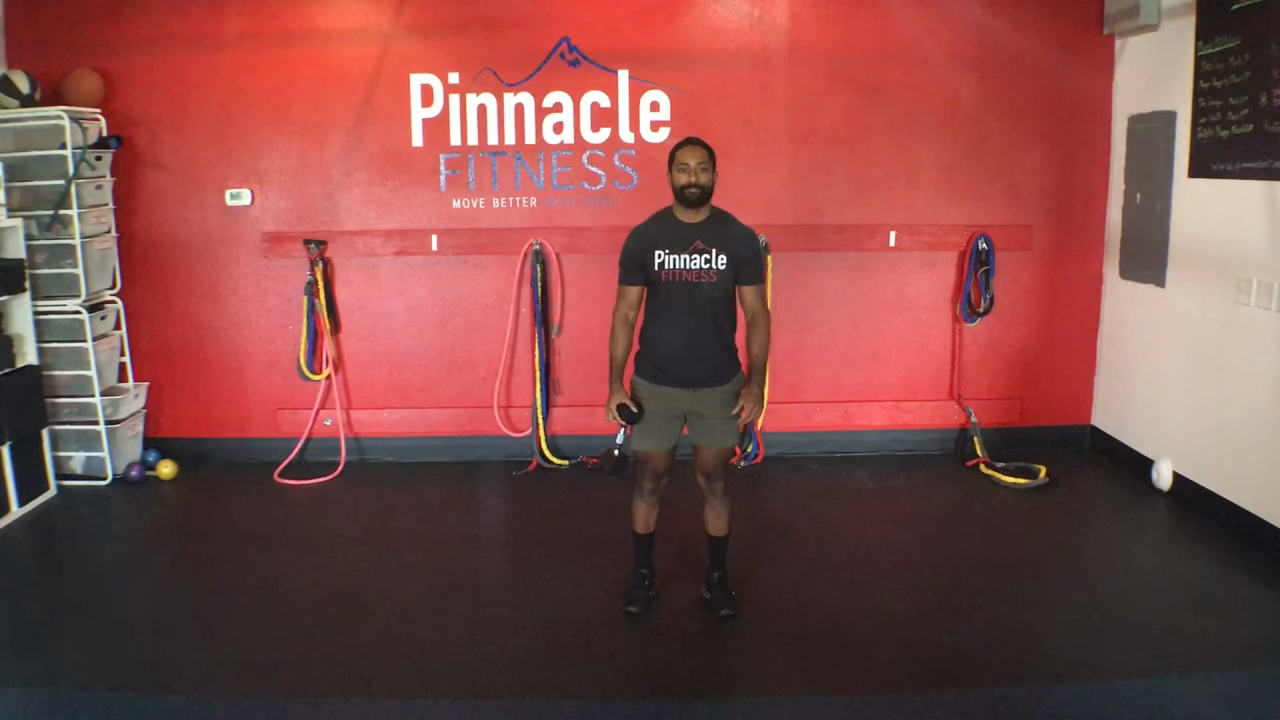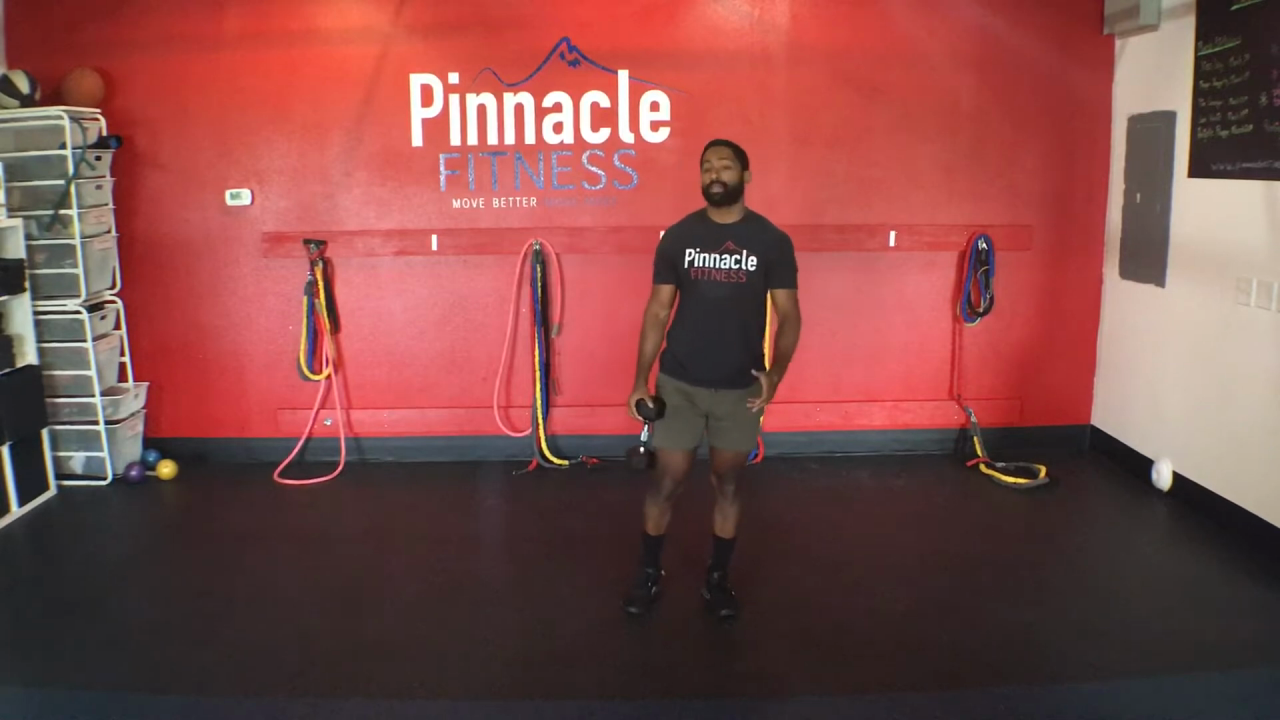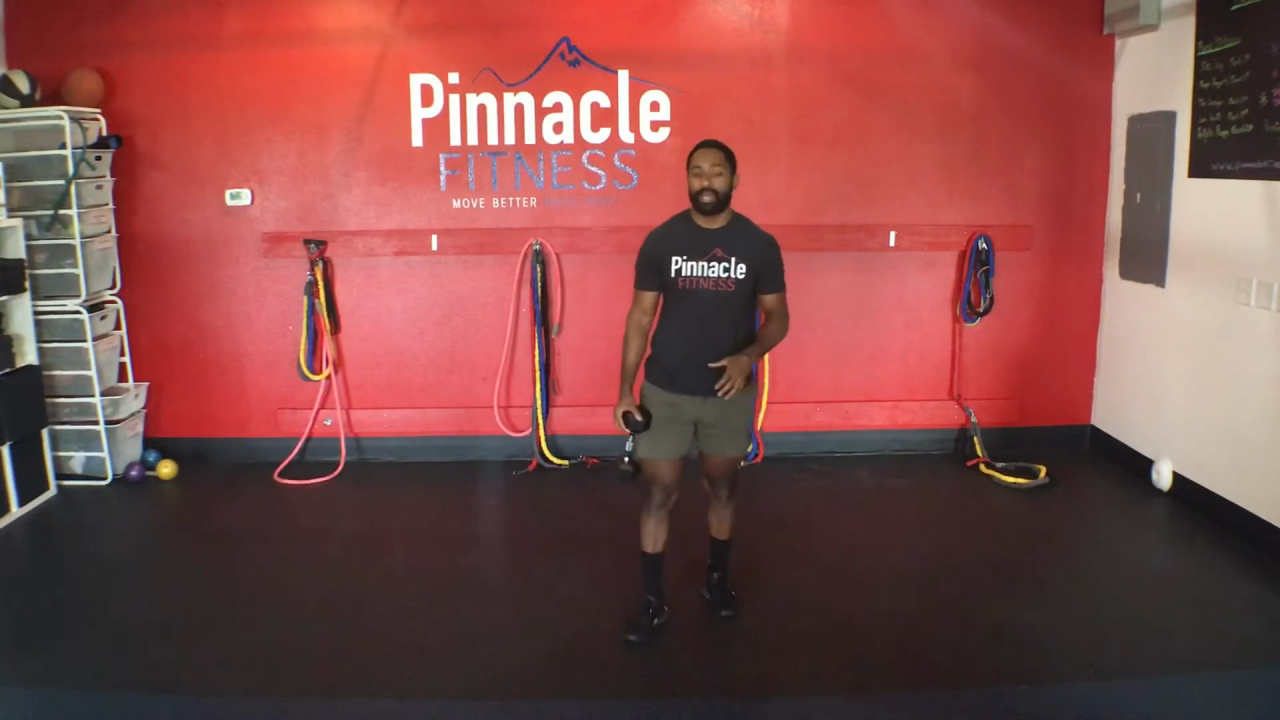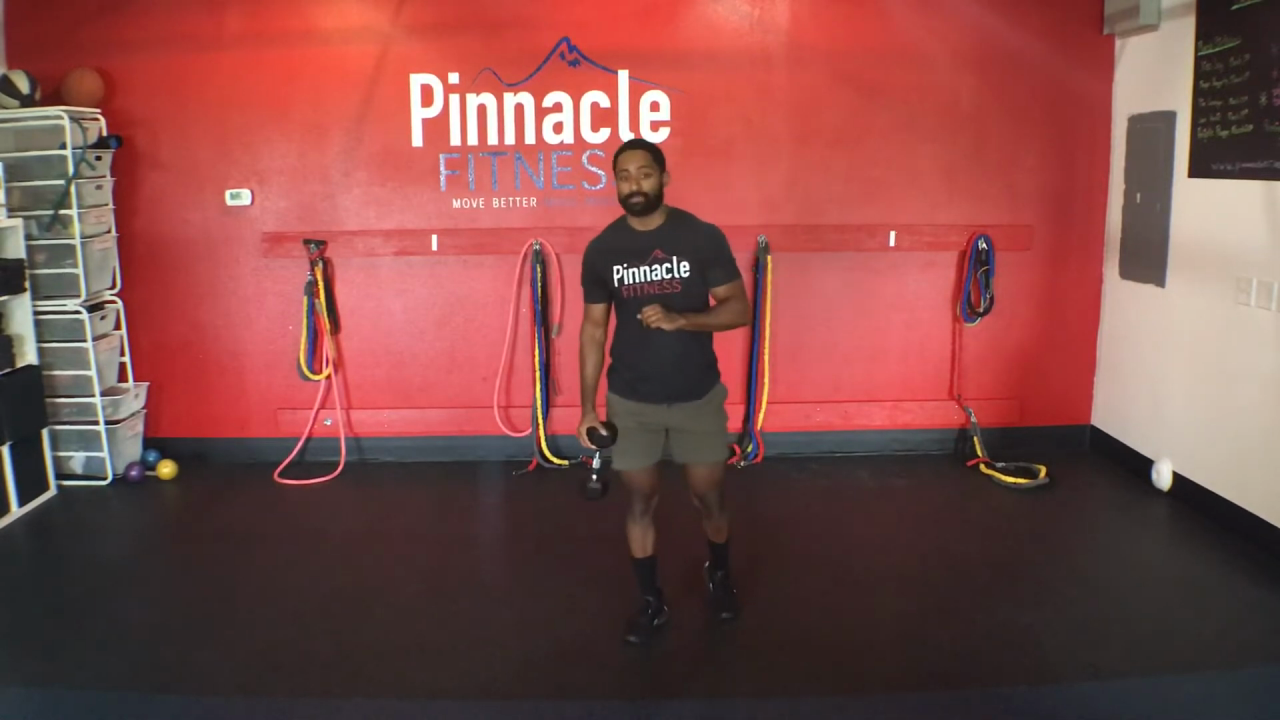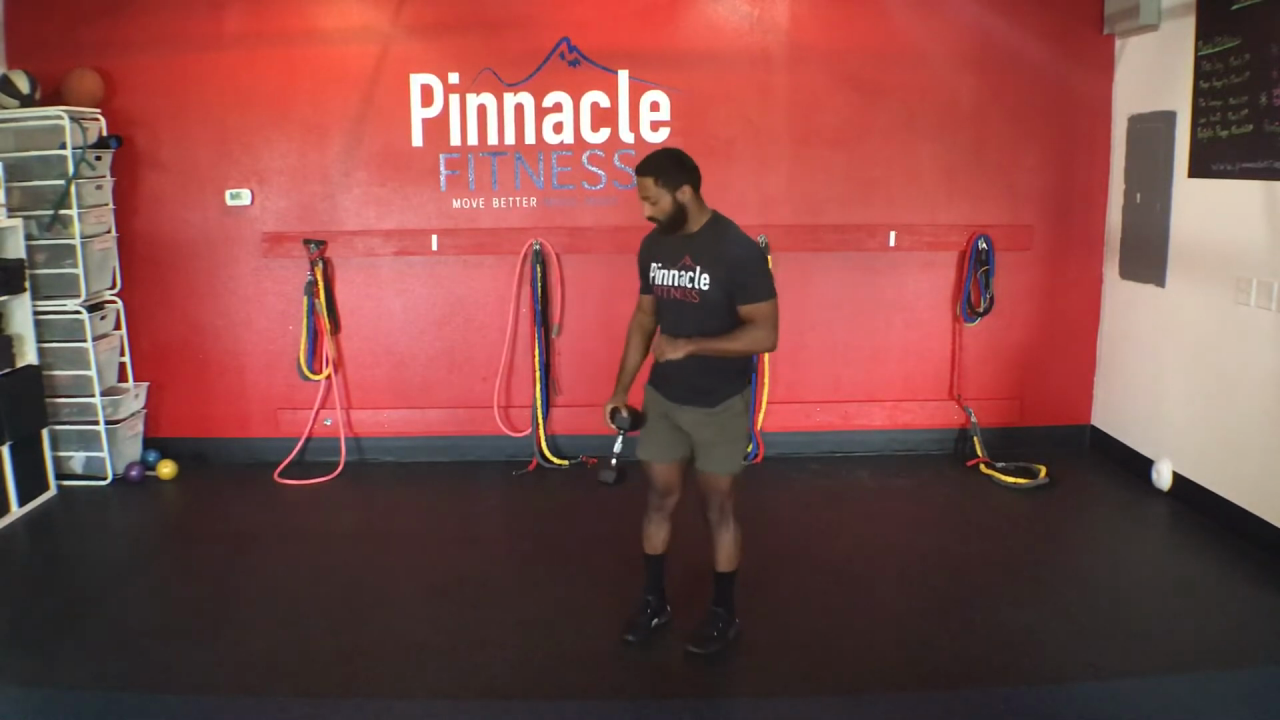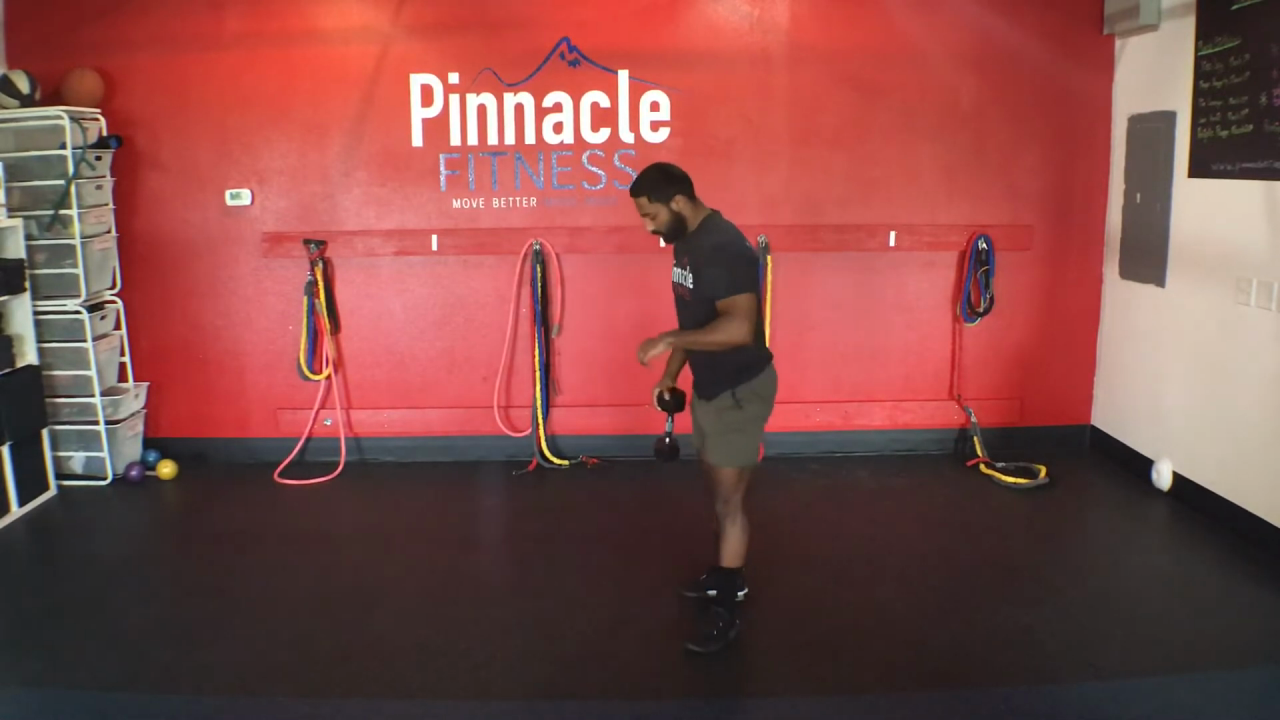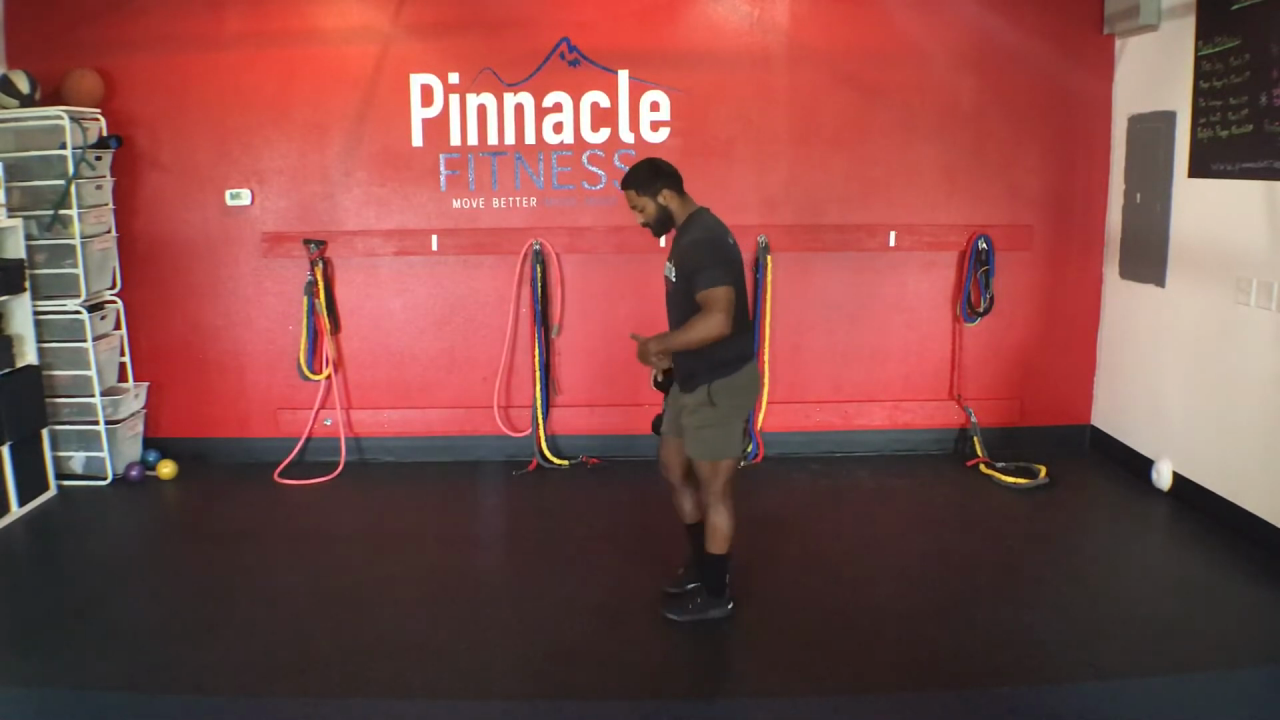
dt=0.7s
person 1, frame 1
left shoulder: (740, 238)
right shoulder: (643, 237)
left elbow: (756, 314)
right elbow: (625, 313)
left wrist: (756, 383)
right wrist: (615, 384)
left hip: (719, 385)
right hip: (655, 384)
left knee: (714, 482)
right knee: (650, 480)
left ankle: (717, 577)
right ankle: (643, 575)
person 1, frame 2
left shoulder: (773, 241)
right shoulder: (678, 236)
left elbow: (788, 314)
right elbow: (658, 310)
left wrist: (777, 371)
right wrist: (641, 380)
left hip: (741, 387)
right hip: (680, 382)
left knee: (727, 484)
right knee: (667, 482)
left ankle: (717, 577)
right ankle: (649, 572)
person 1, frame 3
left shoulder: (759, 245)
right shoulder: (661, 241)
left elbow: (777, 318)
right elbow: (640, 317)
left wrist: (747, 356)
right wrist: (626, 389)
left hip: (728, 393)
right hip: (665, 391)
left knee: (721, 488)
right knee: (660, 494)
left ankle: (717, 578)
right ankle: (653, 600)
person 1, frame 4
left shoulder: (703, 237)
right shoulder: (601, 250)
left elbow: (739, 309)
right elbow: (594, 328)
left wrist: (680, 320)
right wrist: (587, 406)
left hip: (698, 395)
right hip: (630, 399)
left knee: (708, 497)
right knee: (641, 501)
left ankle: (719, 572)
right ankle: (651, 601)
person 1, frame 5
left shoulder: (738, 252)
right shoulder: (653, 245)
left elbow: (765, 333)
left wrist: (690, 345)
right wrist: (622, 388)
left hip: (721, 402)
right hip: (664, 397)
left knee: (717, 507)
right knee: (660, 499)
left ankle: (723, 612)
right ankle: (654, 604)
person 1, frame 6
left shoulder: (723, 248)
right shoulder: (685, 241)
left elbow: (740, 328)
left wrist: (669, 339)
right wrist: (671, 371)
left hip: (740, 390)
right hip: (709, 385)
left knee: (728, 500)
right knee: (717, 486)
left ankle: (726, 612)
right ankle: (728, 573)
person 1, frame 7
left shoulder: (704, 241)
right shoulder: (688, 235)
left elbow: (718, 320)
left wrist: (657, 346)
right wrist: (670, 353)
left hip: (721, 384)
right hip: (694, 379)
left knee: (712, 490)
right knee: (674, 470)
left ankle: (716, 593)
right ankle: (701, 564)
